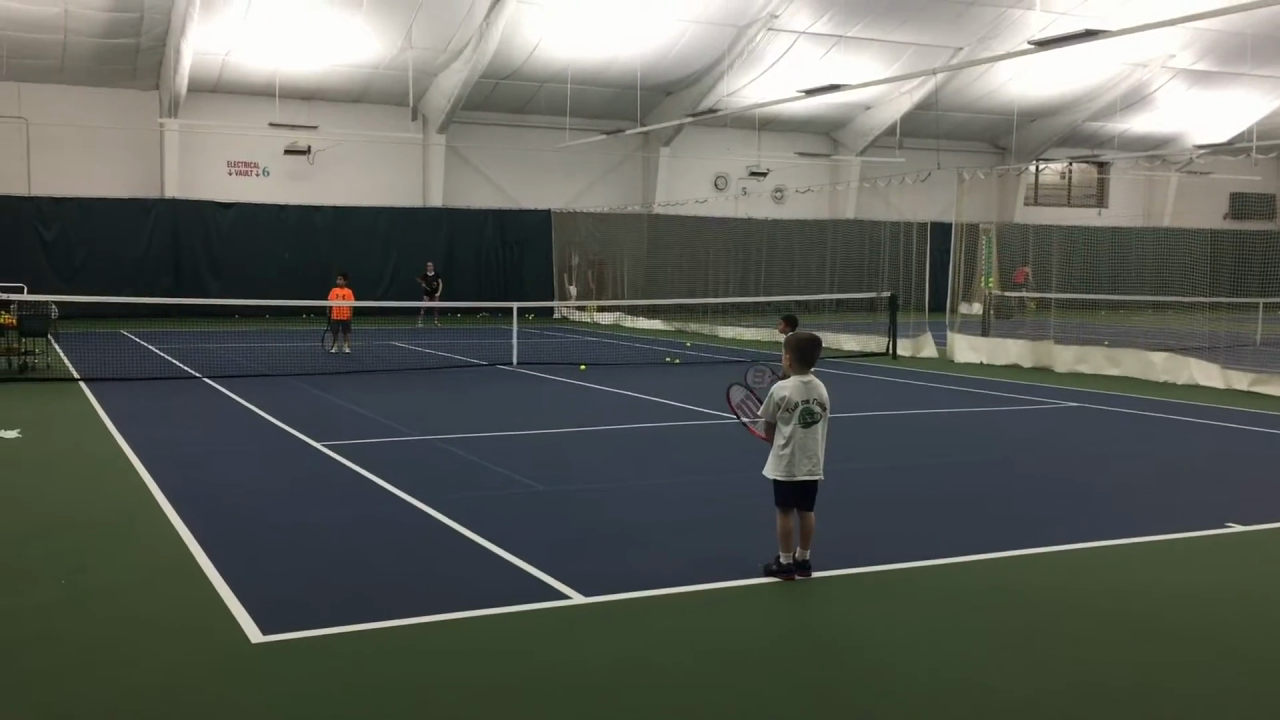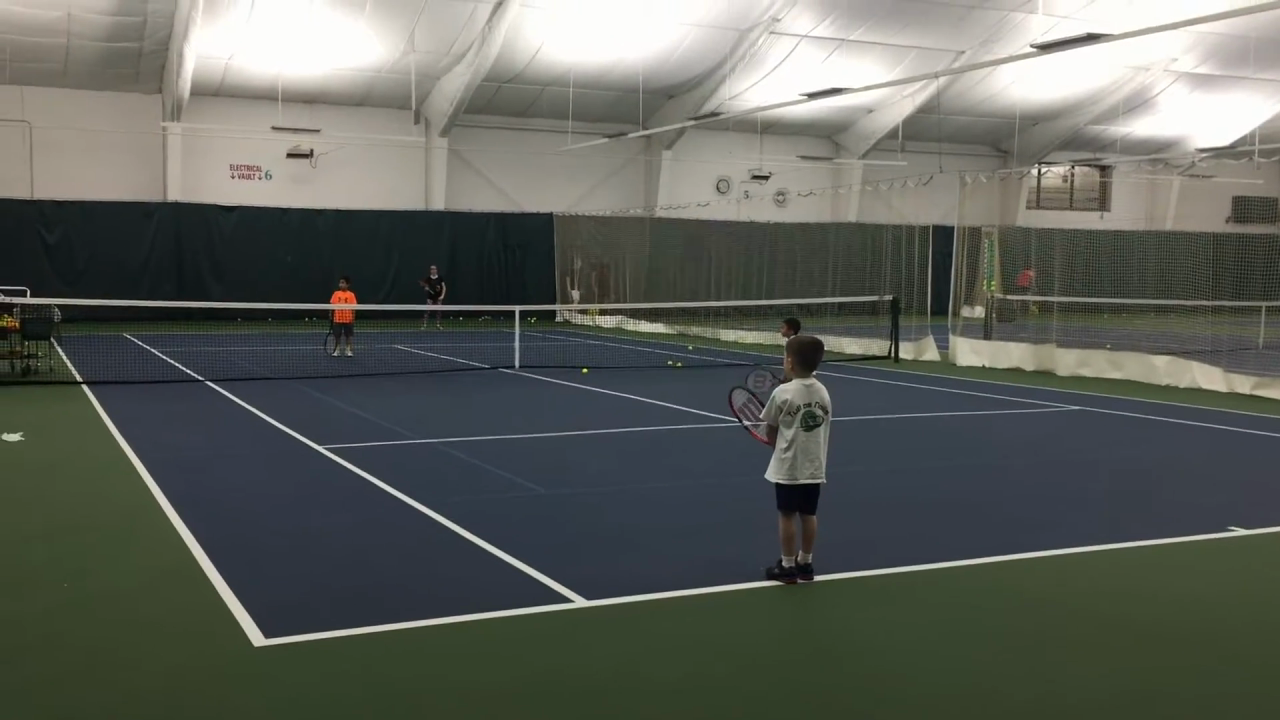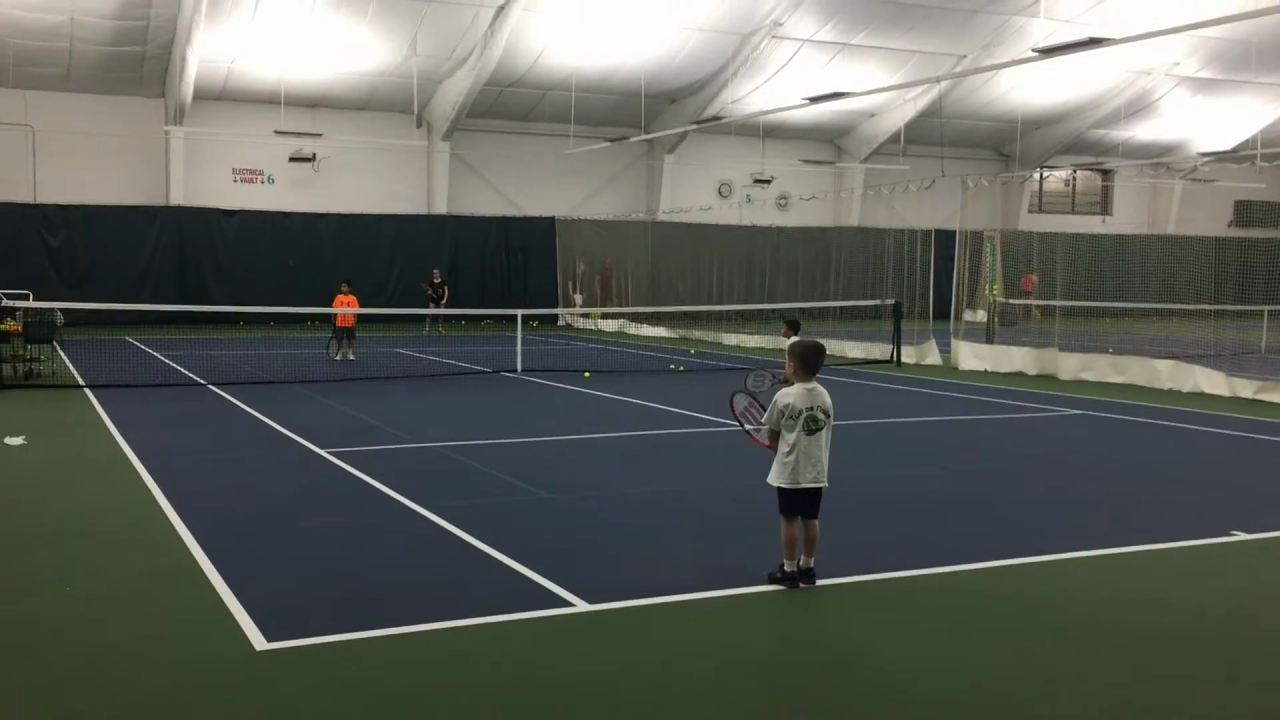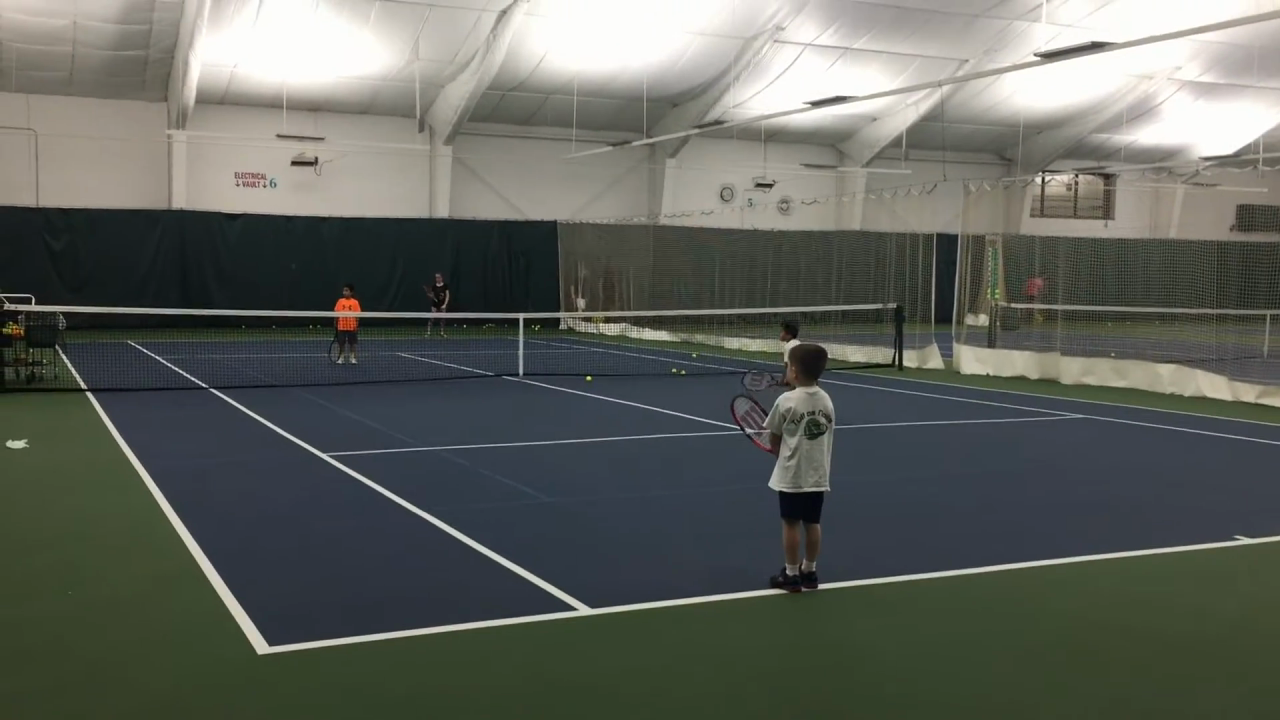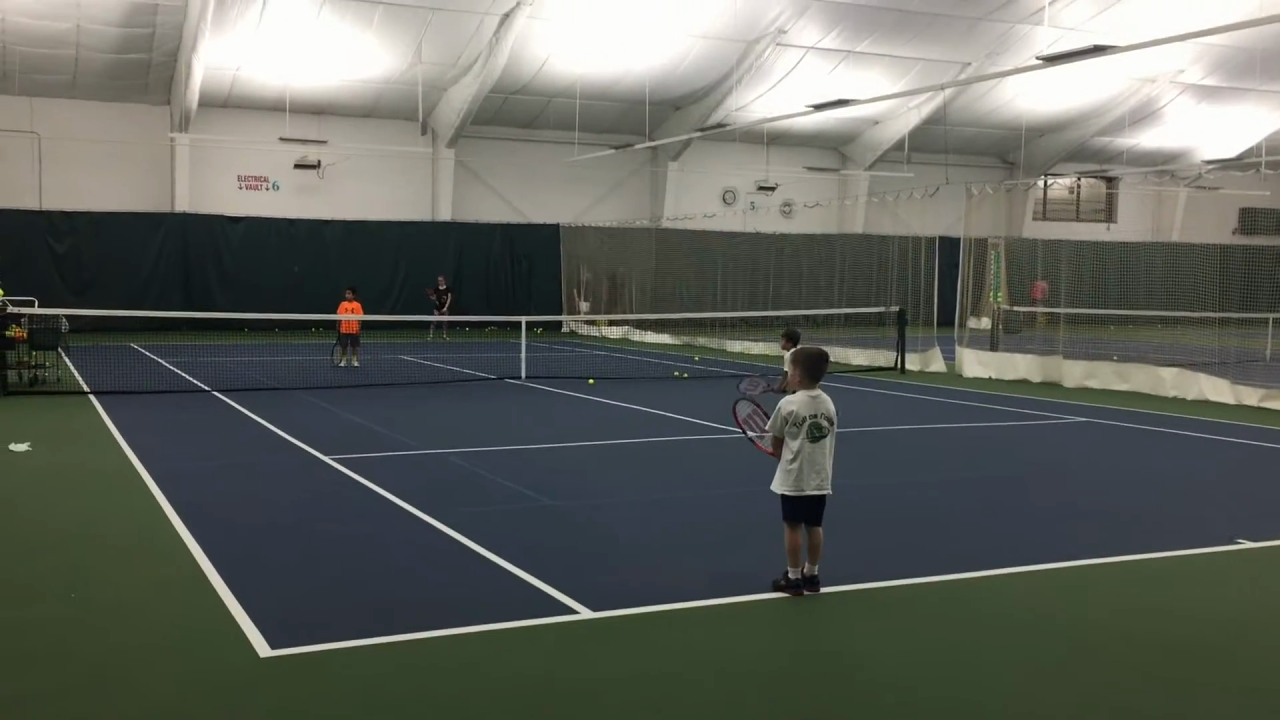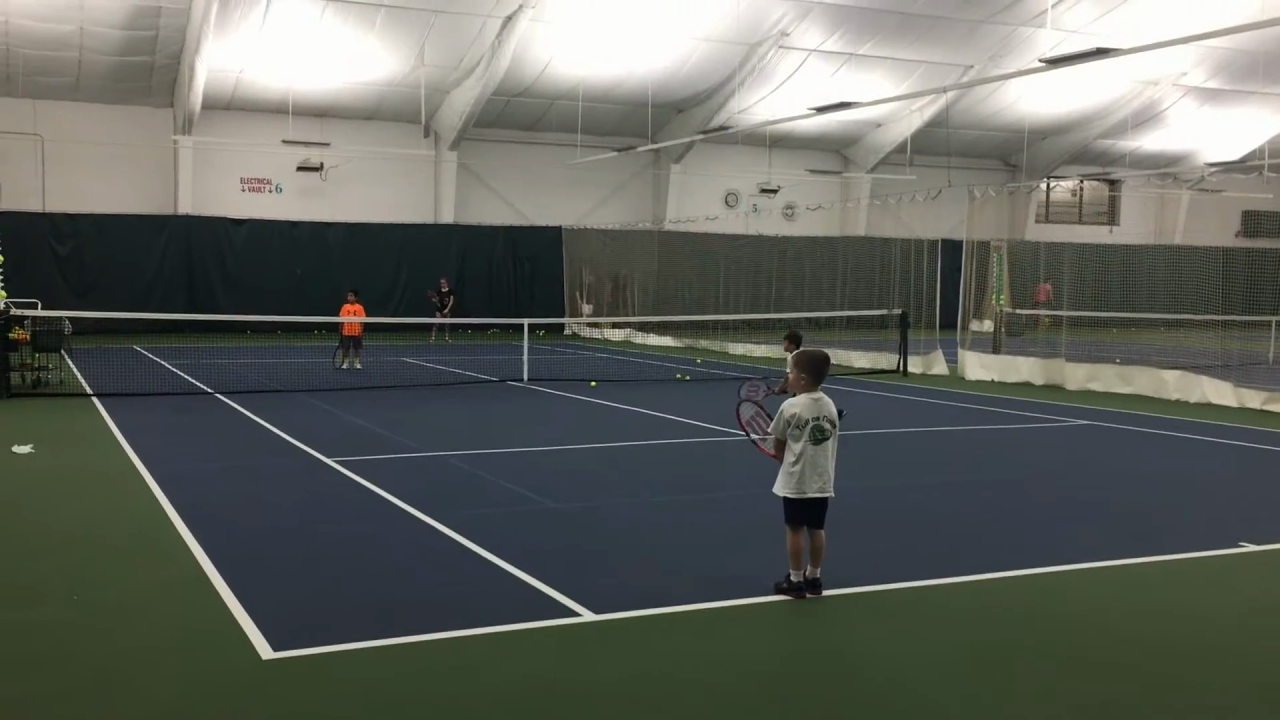
dt=0.1s
person 1, frame 1
left shoulder: (781, 389)
right shoulder: (821, 388)
left elbow: (769, 427)
right elbow: (819, 422)
left wrist: (775, 442)
right wrist: (808, 448)
left hip: (786, 463)
right hip: (812, 463)
left knee: (785, 512)
right knee: (806, 511)
left ankle: (785, 563)
right ankle: (803, 559)
person 1, frame 2
left shoulder: (783, 393)
right shoulder: (823, 392)
left elbow: (771, 431)
right elbow: (821, 427)
left wrist: (778, 446)
right wrist: (809, 451)
left hip: (788, 467)
right hip: (814, 467)
left knee: (787, 515)
right knee: (808, 515)
left ankle: (788, 566)
right ankle: (805, 563)
person 1, frame 3
left shoulder: (785, 396)
right shoulder: (824, 396)
left elbow: (773, 435)
right elbow: (823, 430)
left wrist: (778, 449)
right wrist: (812, 455)
left hip: (790, 470)
right hip: (816, 470)
left knee: (789, 519)
right knee: (810, 519)
left ankle: (790, 570)
right ankle: (807, 567)
person 1, frame 4
left shoulder: (787, 401)
right shoulder: (826, 400)
left elbow: (774, 439)
right elbow: (825, 434)
left wrist: (781, 455)
right wrist: (812, 459)
left hip: (792, 475)
right hip: (818, 475)
left knee: (791, 524)
right knee: (812, 523)
left ankle: (791, 575)
right ankle: (809, 571)
person 1, frame 5
left shoulder: (789, 404)
right shoulder: (828, 403)
left elbow: (776, 443)
right elbow: (827, 437)
left wrist: (782, 457)
left hip: (794, 478)
right hip: (820, 478)
left knee: (793, 527)
right knee: (814, 526)
left ankle: (794, 578)
right ankle: (811, 575)
person 1, frame 6
left shoulder: (791, 406)
right shoulder: (829, 405)
left elbow: (779, 444)
right elbow: (828, 440)
left wrist: (784, 460)
left hip: (796, 481)
right hip: (822, 480)
left knee: (795, 529)
right knee: (816, 529)
left ankle: (796, 580)
right ankle: (813, 577)
